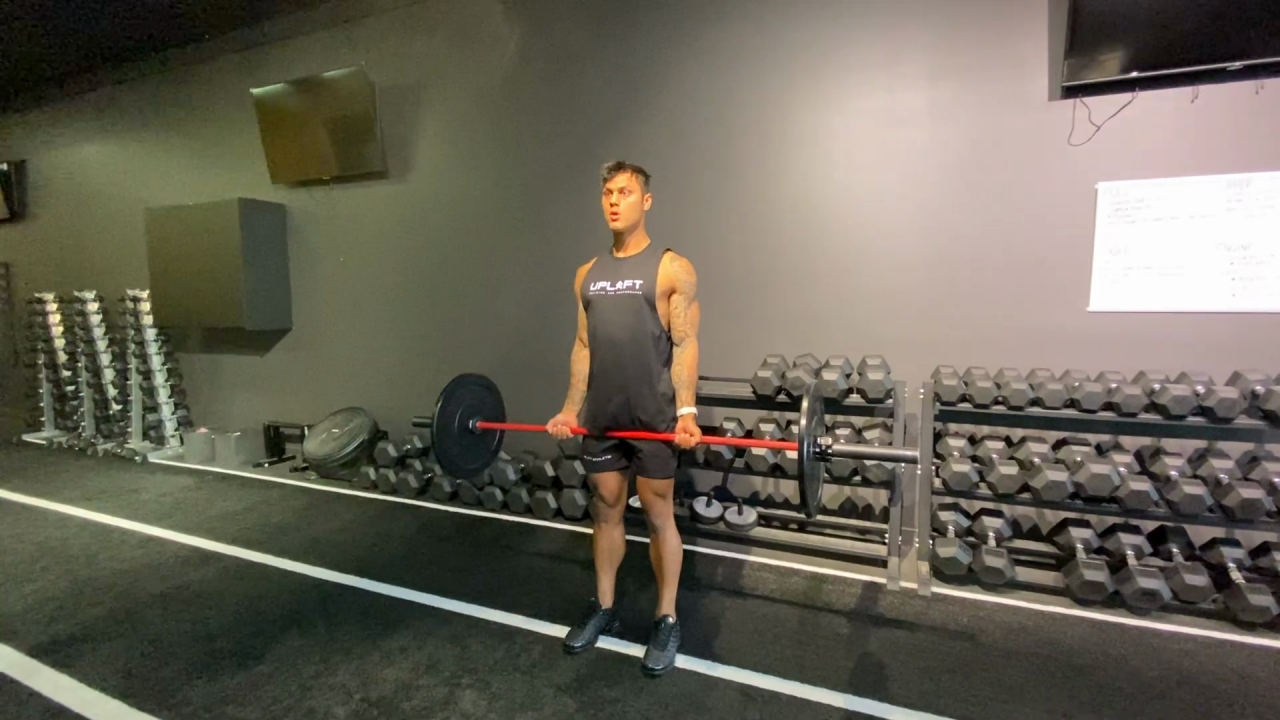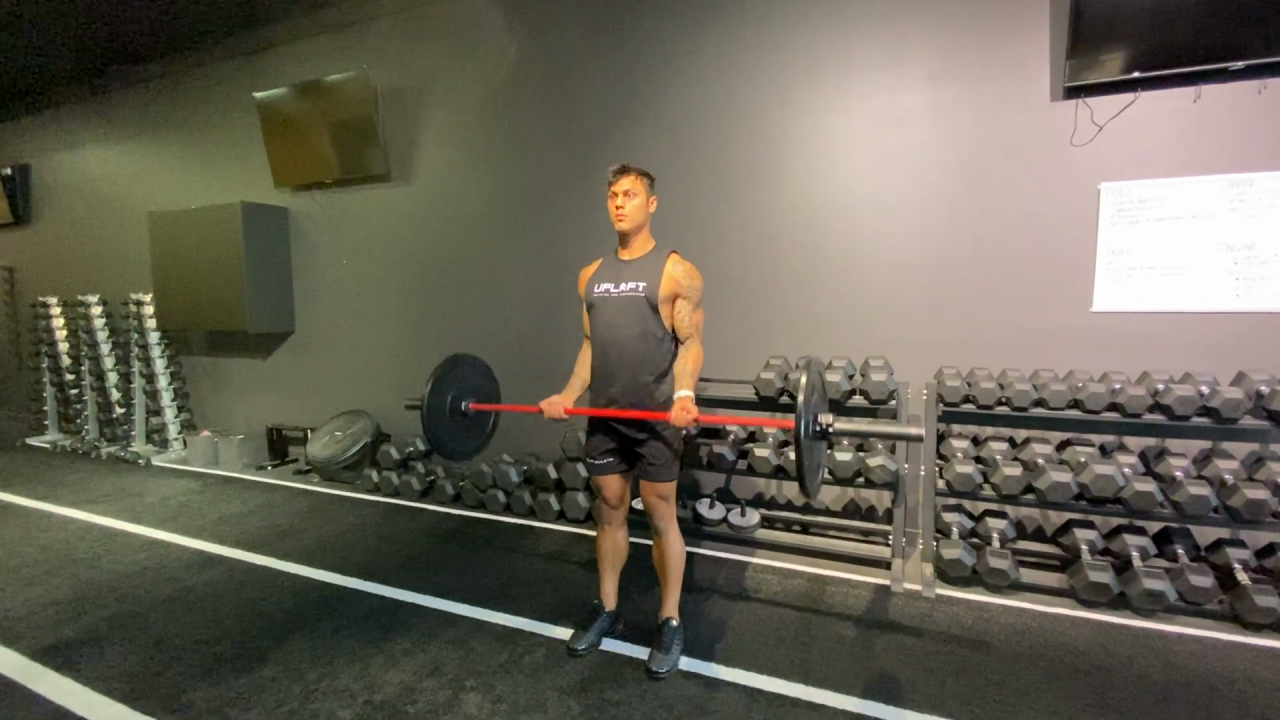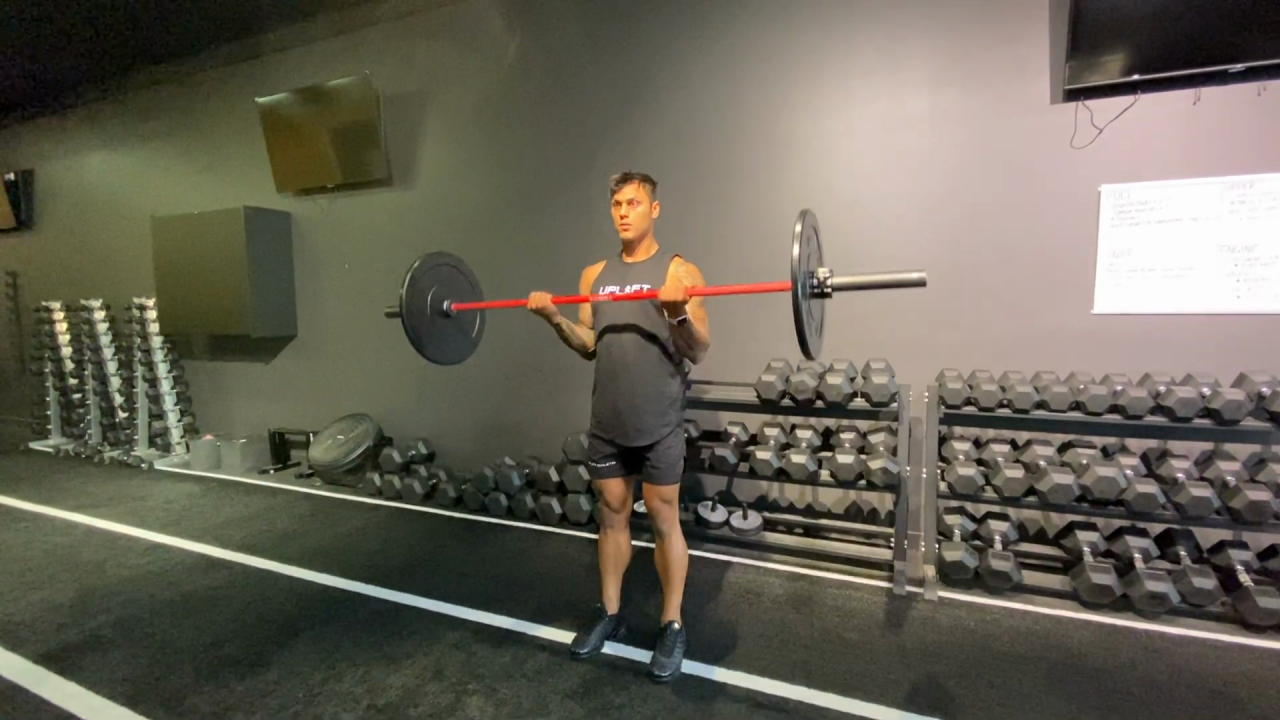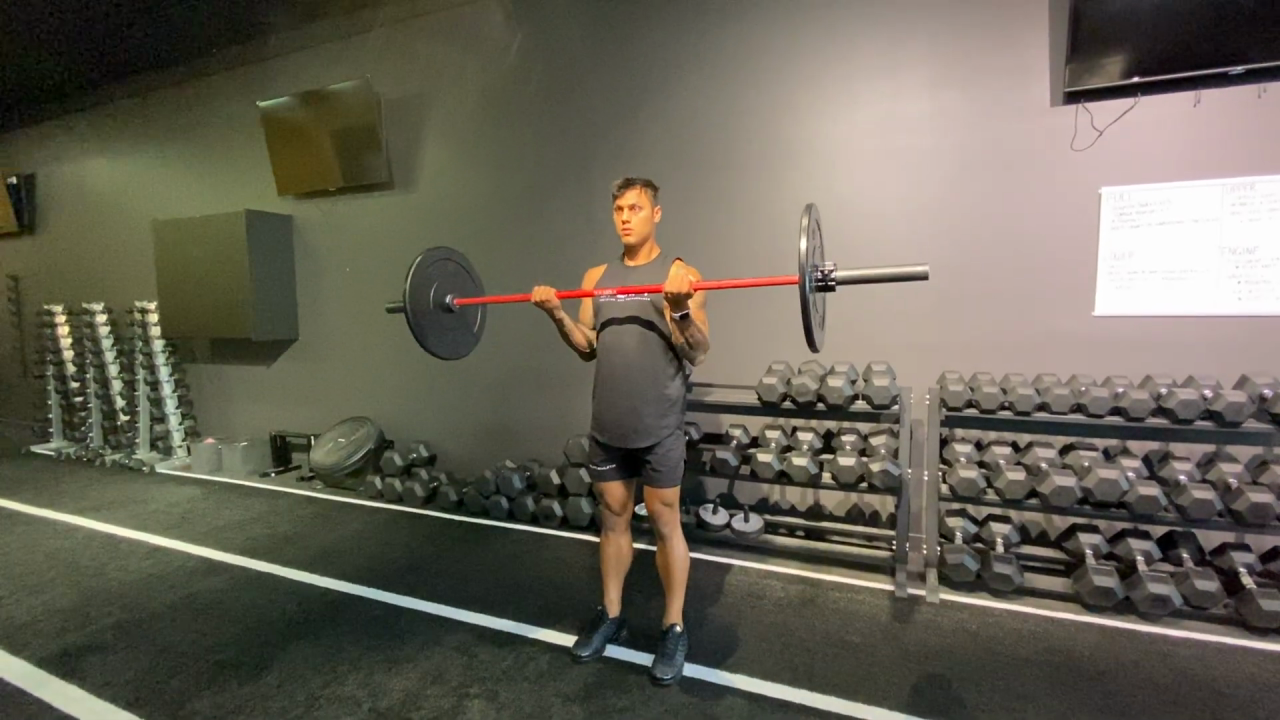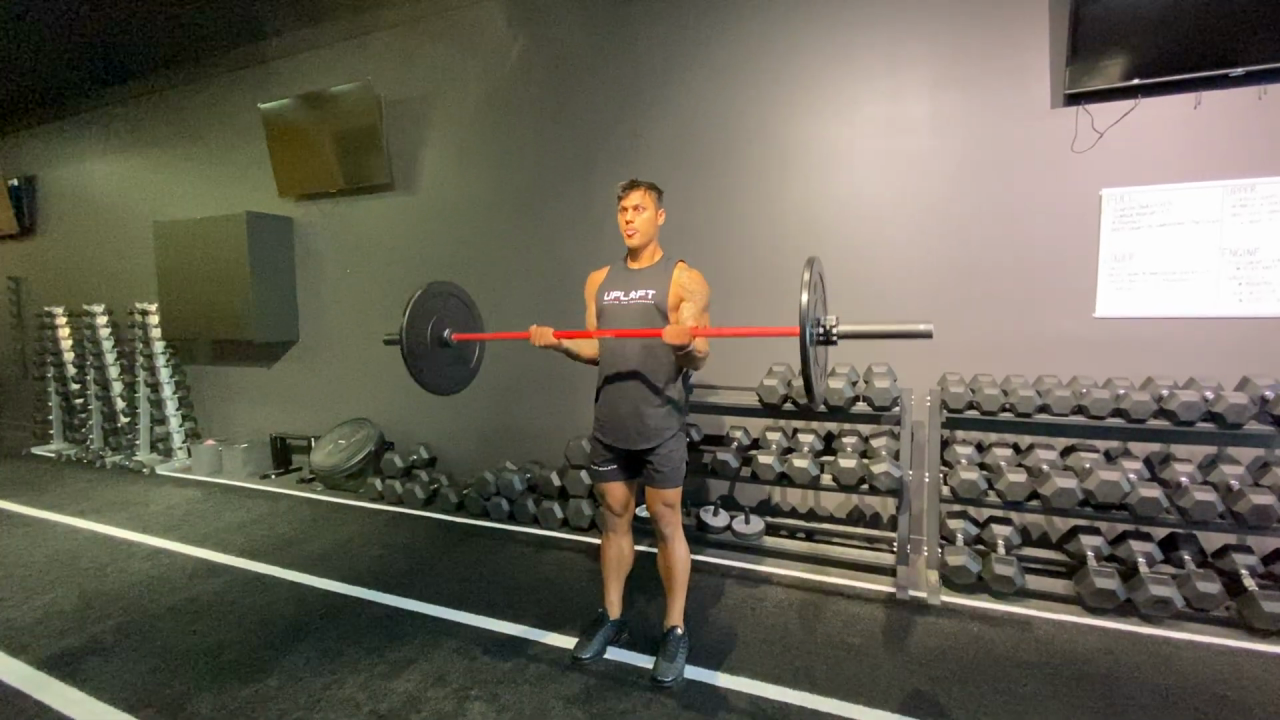
dt=0.5s
person 1, frame 1
left shoulder: (673, 269)
right shoulder: (588, 274)
left elbow: (685, 344)
right elbow: (584, 346)
left wrist: (686, 411)
right wrist: (570, 407)
left hip: (653, 416)
right hip: (601, 416)
left knee: (658, 516)
right knee: (606, 511)
left ankle: (666, 620)
right ankle: (603, 607)
person 1, frame 2
left shoulder: (676, 271)
right shoulder: (591, 274)
left elbow: (690, 344)
left wrist: (684, 396)
right wrist: (568, 394)
left hip: (656, 420)
right hip: (603, 418)
left knee: (661, 518)
right knee: (609, 513)
left ankle: (670, 622)
right ankle: (607, 610)
person 1, frame 3
left shoulder: (679, 271)
right shoulder: (594, 274)
left elbow: (698, 351)
right elbow: (590, 346)
left wrist: (678, 312)
right wrist: (555, 319)
left hip: (658, 421)
right hip: (607, 420)
left knee: (664, 521)
right knee: (612, 515)
left ankle: (672, 625)
right ankle: (609, 612)
person 1, frame 4
left shoulder: (679, 272)
right shoulder: (595, 277)
left elbow: (697, 353)
right elbow: (588, 347)
left wrist: (681, 308)
right wrist: (557, 313)
left hip: (658, 424)
right hip: (607, 422)
left knee: (665, 523)
right knee: (612, 518)
left ankle: (674, 628)
right ankle: (610, 615)
person 1, frame 5
left shoulder: (684, 279)
right shoulder: (599, 280)
left elbow: (698, 354)
right elbow: (595, 346)
left wrist: (685, 343)
right wrist: (558, 342)
left hip: (661, 425)
right hip: (609, 423)
left knee: (666, 524)
right knee: (613, 520)
left ankle: (675, 630)
right ankle: (611, 617)
